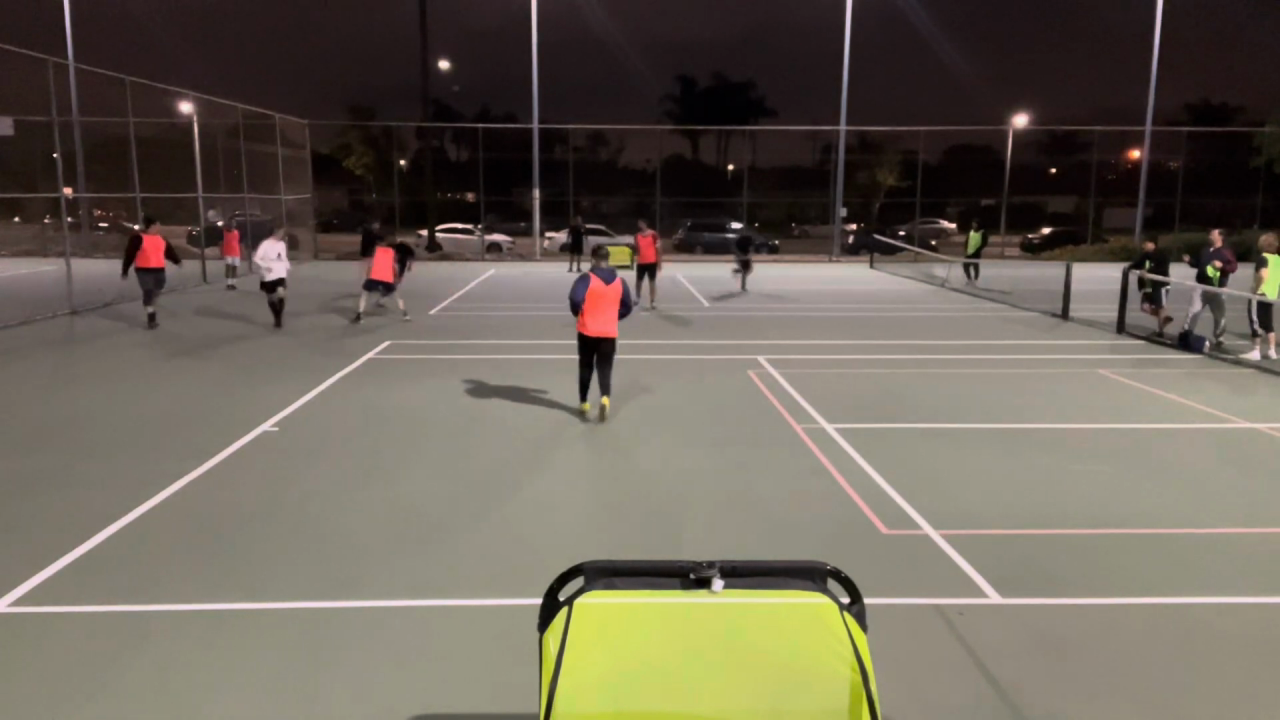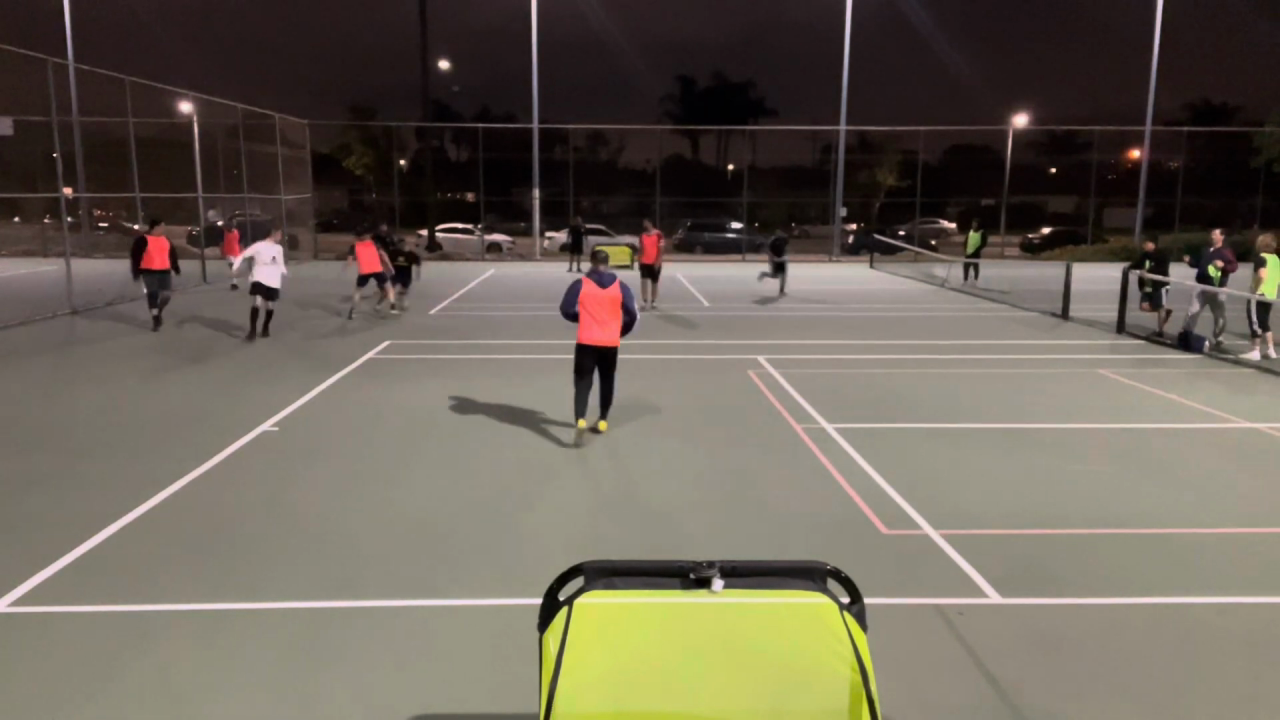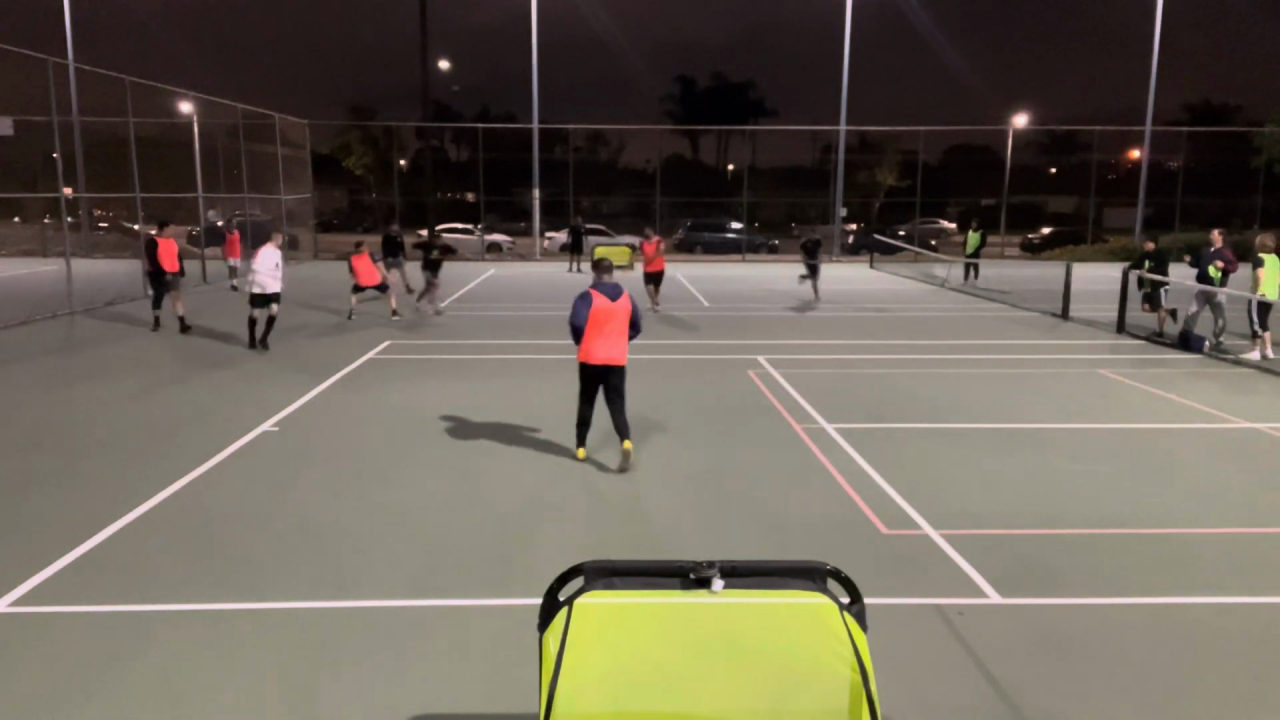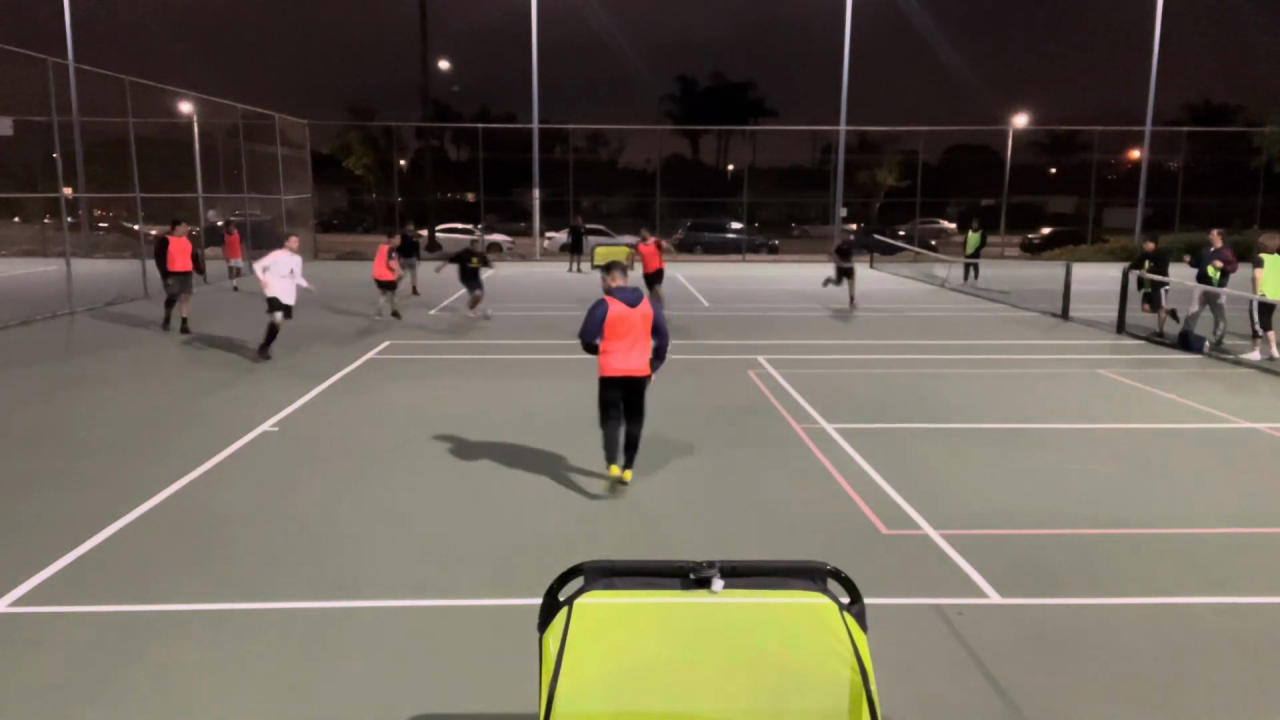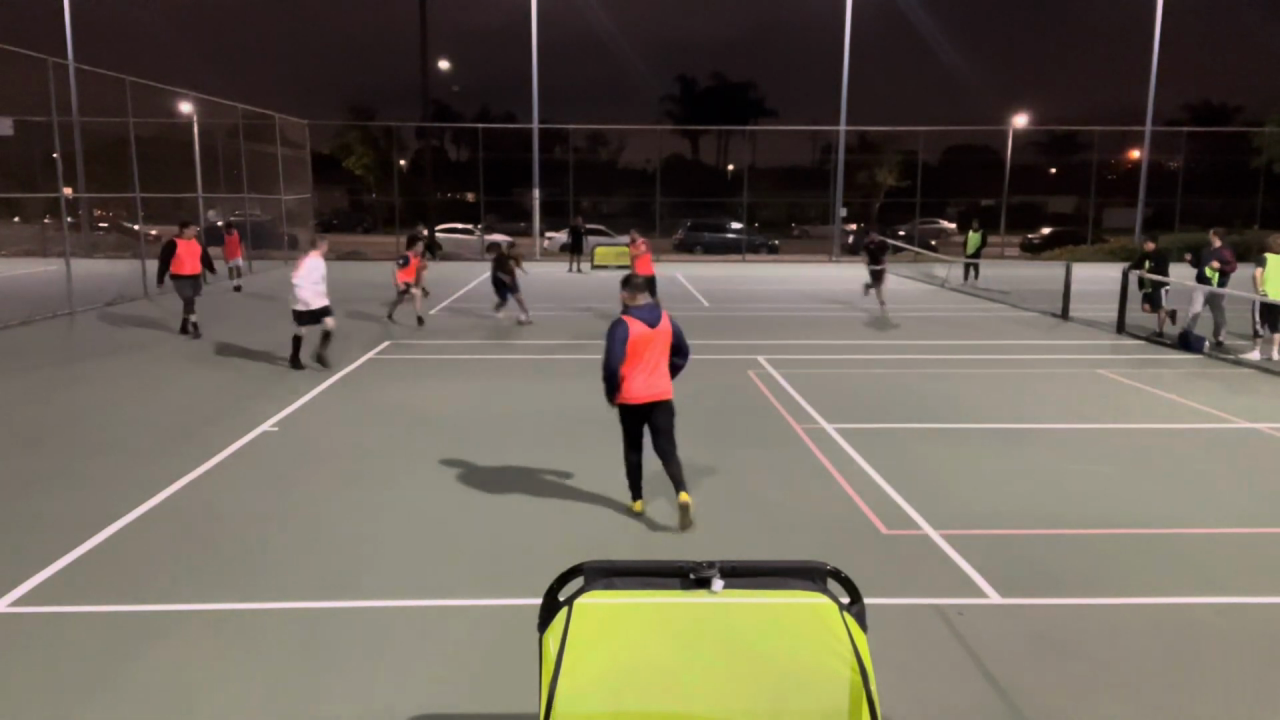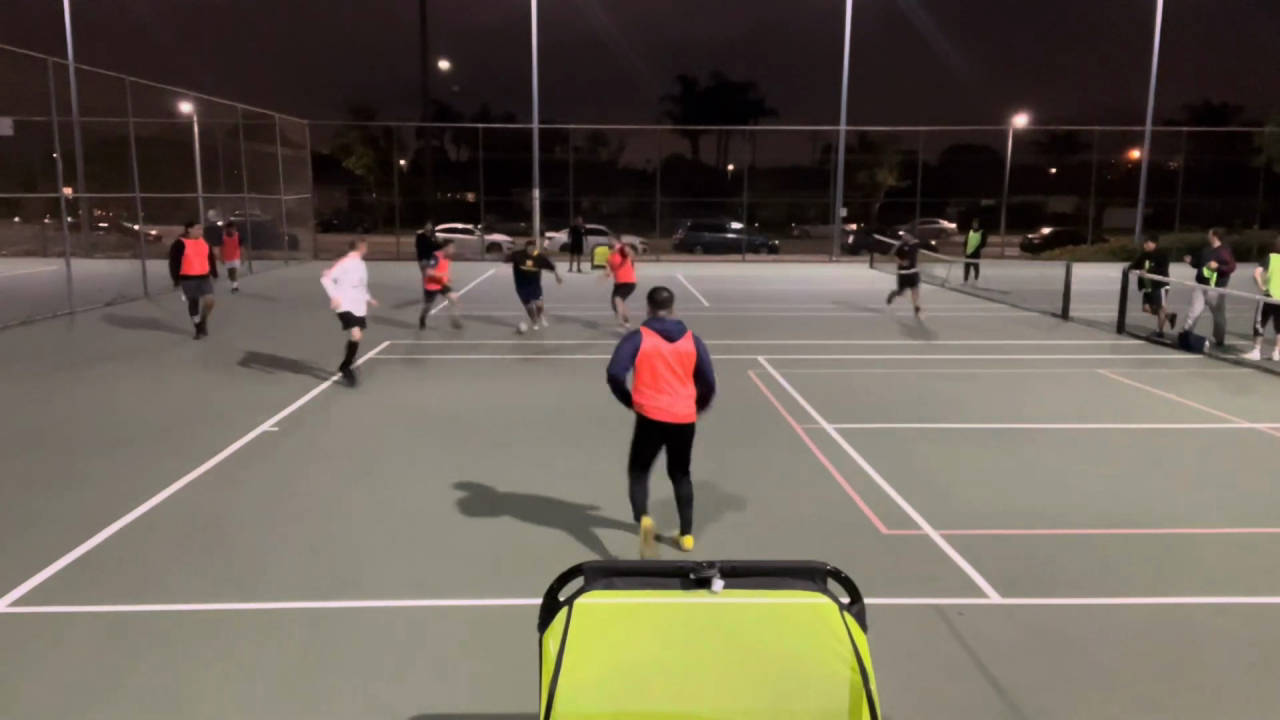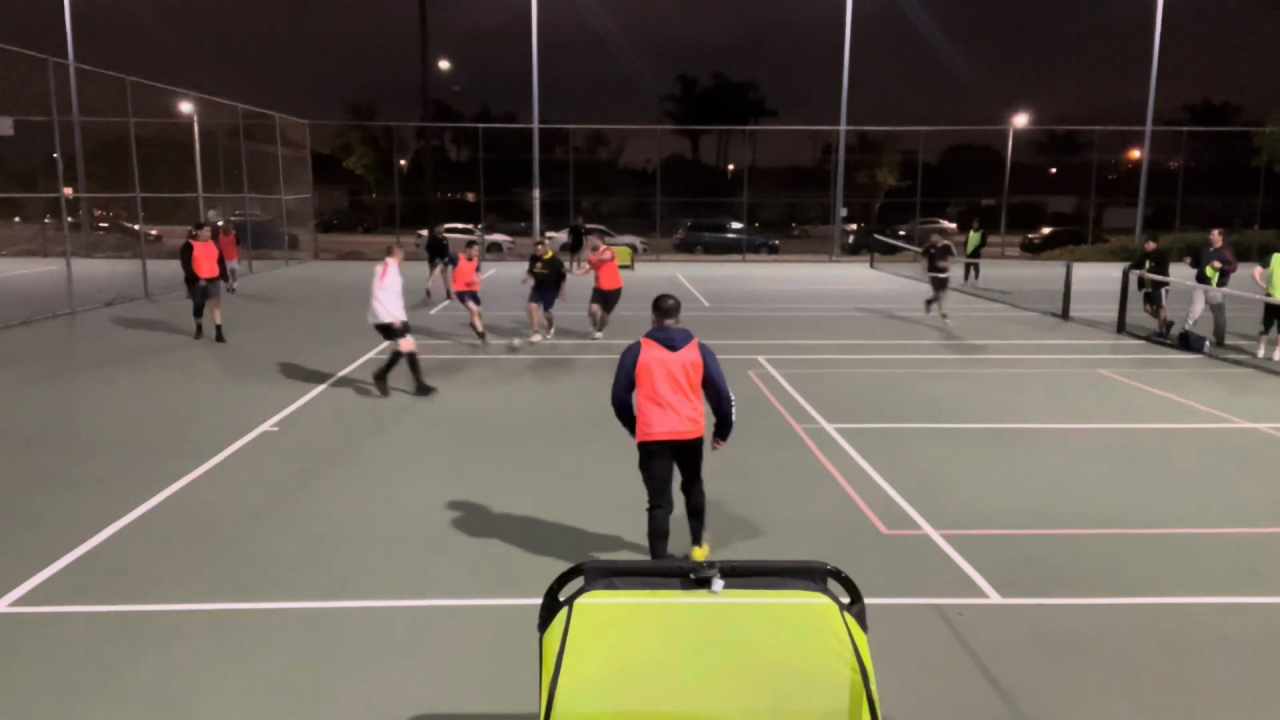
dt=0.3s
person 1, frame 1
left shoulder: (586, 279)
right shoulder: (619, 282)
left elbow: (575, 299)
right elbow: (627, 307)
left wrist: (577, 313)
left hip: (587, 331)
right hip: (609, 333)
left knee: (586, 367)
right knee: (604, 368)
left ankle: (584, 403)
right ankle: (605, 398)
person 1, frame 2
left shoulder: (580, 284)
right shoulder: (620, 287)
left elbow: (566, 309)
right elbow: (632, 315)
right wrist: (620, 333)
left hip: (586, 342)
right hip: (610, 343)
left knee: (583, 382)
right knee: (607, 382)
left ankle: (580, 422)
right ankle: (603, 421)
person 1, frame 3
left shoulder: (586, 297)
right shoulder: (627, 298)
left elbow: (576, 324)
right elbow: (636, 328)
left wrist: (581, 341)
left hip: (590, 359)
right hip: (617, 361)
left knee: (586, 403)
right knee: (616, 404)
left ankle: (581, 447)
right ankle: (626, 443)
person 1, frame 4
left shoulder: (602, 306)
right shoulder: (648, 304)
left elbow: (586, 339)
right elbow: (662, 337)
left wrist: (599, 351)
right wrist: (653, 365)
left hip: (611, 373)
right hip: (640, 372)
left knee: (611, 421)
right knee: (634, 421)
left ankle: (613, 467)
right ankle: (627, 469)
person 1, frame 5
left shoulder: (621, 326)
right shoulder: (666, 320)
left elbow: (611, 367)
right elbow: (682, 353)
left wrist: (611, 394)
left hip: (630, 397)
right hip: (662, 395)
left knee: (633, 449)
right knee: (667, 449)
left ankle: (637, 501)
right ankle: (682, 495)
person 1, frame 6
left shoulder: (636, 339)
right shoulder: (692, 341)
left elbow: (614, 375)
right elbow: (708, 383)
left wrist: (628, 399)
right wrist: (697, 408)
left hip: (650, 418)
right hip: (684, 419)
left knee: (638, 473)
right knee: (681, 476)
left ankle: (645, 521)
right ankle: (686, 535)
person 1, frame 7
left shoulder: (636, 351)
right shoulder: (700, 351)
left elbow: (619, 398)
right elbow: (722, 395)
left wrist: (635, 427)
right wrist: (722, 431)
left hip: (652, 437)
right hip: (692, 433)
left knee: (660, 505)
right knee: (693, 486)
right ankle: (698, 546)
